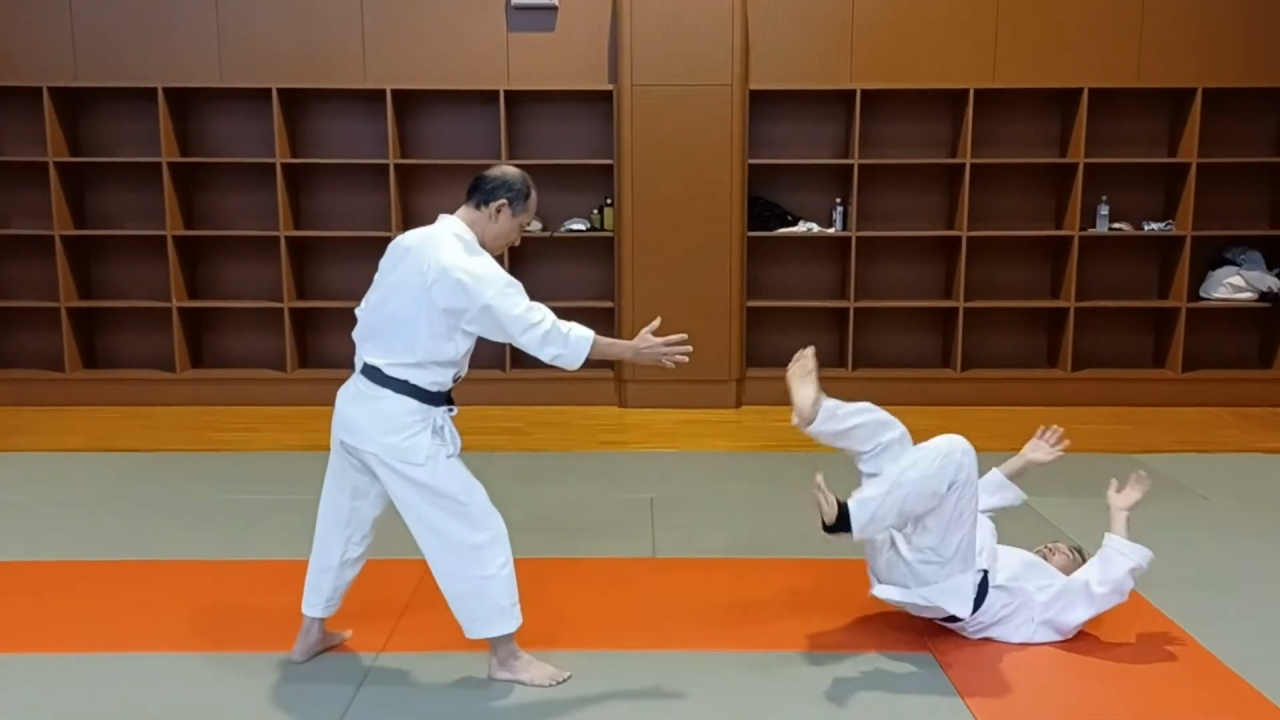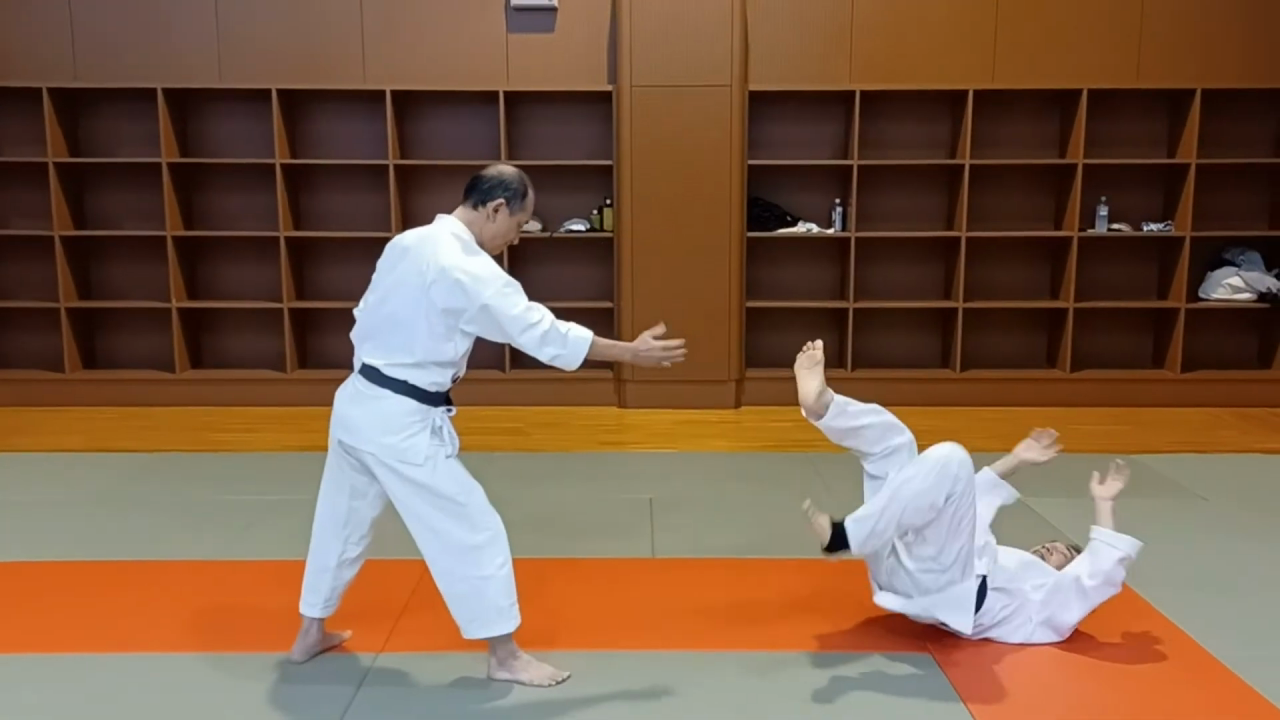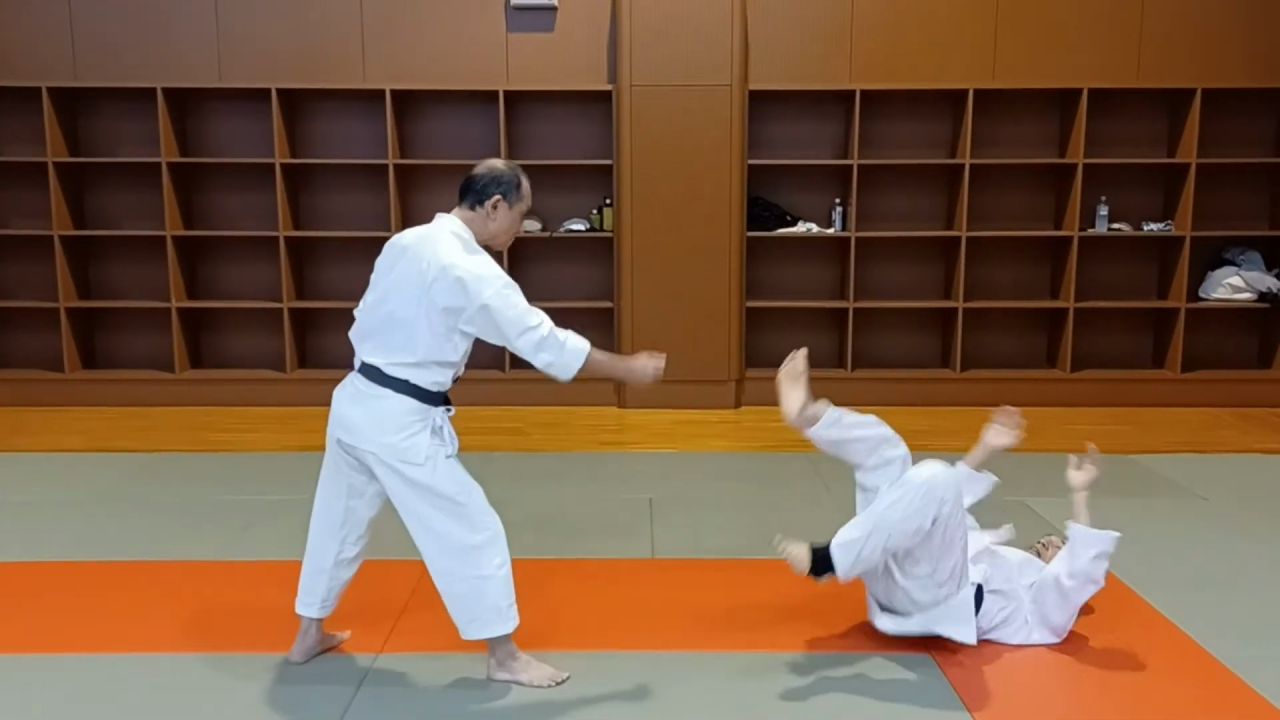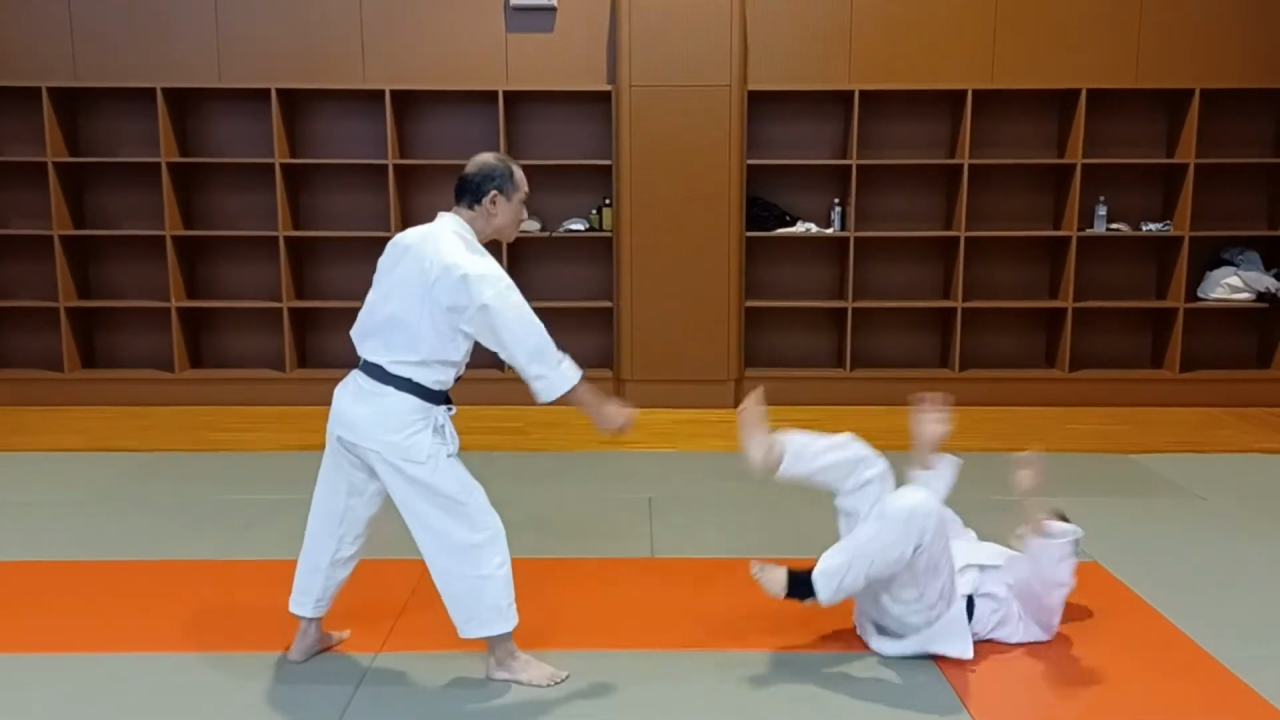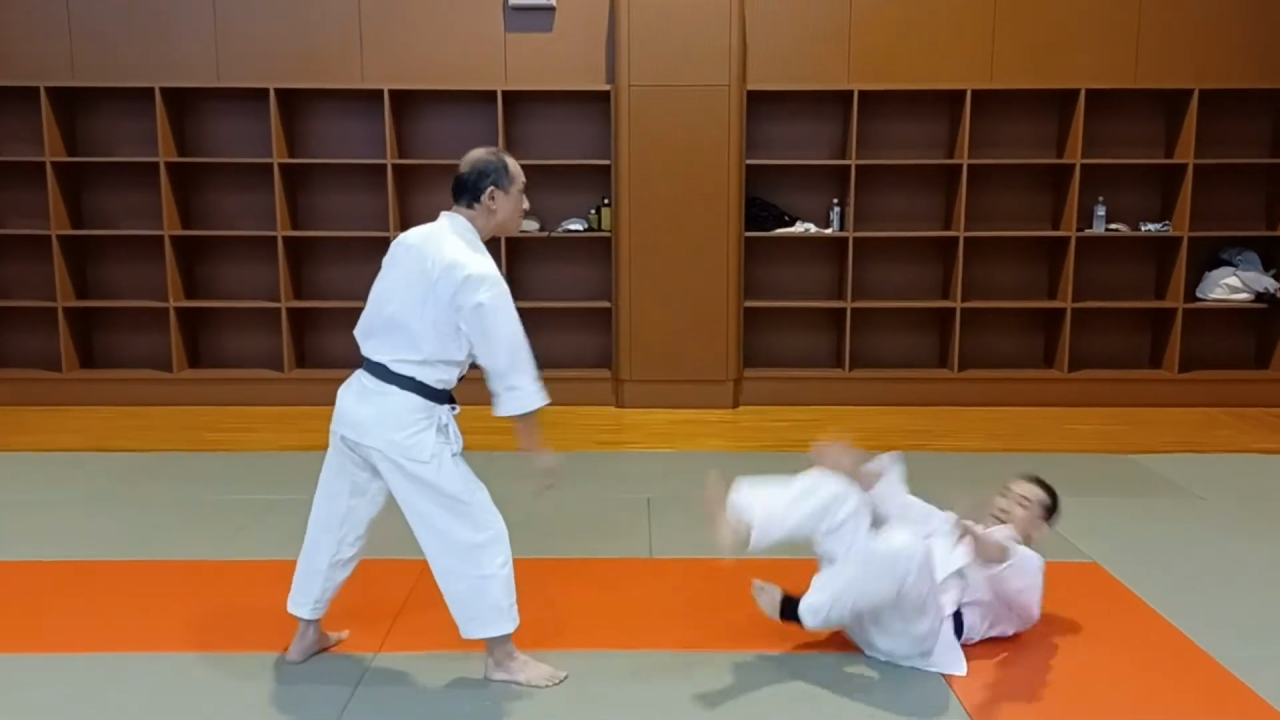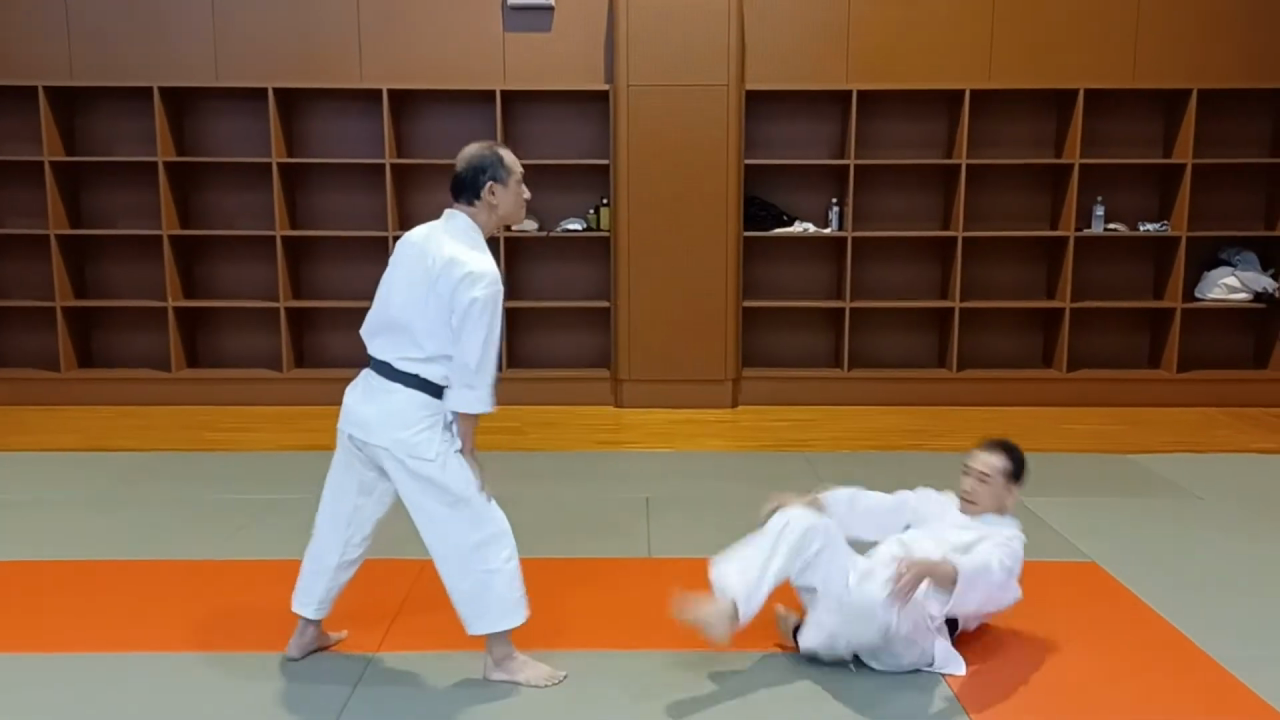
dt=0.1s
person 1, frame 1
left shoulder: (409, 242)
right shoulder: (471, 271)
right elbow: (545, 334)
right wrist: (633, 350)
left hip: (359, 403)
right hip: (407, 423)
left knee: (344, 521)
right knee: (474, 532)
left ankle: (311, 633)
right ankle: (505, 655)
person 1, frame 2
left shoulder: (407, 243)
right shoulder: (471, 271)
left elbow: (368, 318)
right elbow: (543, 334)
right wrist: (632, 351)
left hip: (357, 401)
right hip: (403, 422)
left knee: (341, 520)
right knee: (472, 532)
left ankle: (311, 632)
right ankle: (504, 654)
person 1, frame 3
left shoulder: (405, 242)
right shoulder: (470, 271)
left elbow: (370, 319)
right elbow: (541, 340)
right wrist: (626, 368)
left hip: (355, 402)
right hip: (403, 422)
left knee: (338, 521)
right knee: (471, 532)
left ankle: (309, 633)
right ankle: (503, 654)
person 1, frame 4
left shoulder: (407, 241)
right shoulder: (474, 271)
left elbow: (369, 323)
right elbow: (534, 352)
right wrist: (600, 407)
left hip: (356, 398)
right hip: (407, 420)
left knee: (335, 521)
right knee: (471, 533)
left ankle: (308, 633)
right ankle: (503, 655)
person 1, frame 5
left shoulder: (413, 241)
right shoulder: (477, 272)
right elbow: (508, 364)
right wrist: (534, 445)
left hip: (358, 400)
right hip: (410, 421)
left knee: (338, 522)
right knee: (475, 532)
left ankle: (306, 633)
right ankle: (502, 655)
person 1, frame 6
left shoulder: (419, 239)
right shoulder: (476, 269)
right elbow: (472, 374)
right wrist: (467, 451)
left hip: (368, 399)
right hip: (414, 417)
left knee: (344, 519)
right knee: (477, 532)
left ankle: (306, 631)
right ankle: (501, 655)
person 2, frame 1
left shoulder: (1052, 599)
right shoulder: (1005, 562)
left elbow: (1107, 580)
right elbow: (967, 505)
left wrist: (1119, 514)
right wrist: (1023, 461)
left hip: (939, 579)
right hip: (902, 557)
left knee: (952, 452)
right knee: (885, 433)
left ankle: (846, 516)
right ankle: (813, 410)
person 2, frame 2
left shoulder: (1048, 599)
right shoulder: (1015, 562)
left elbow: (1098, 574)
right elbow: (963, 506)
left wrist: (1103, 504)
right wrist: (1015, 460)
left hip: (940, 586)
right hip: (900, 561)
left knee: (947, 460)
right knee: (891, 438)
left ankle: (842, 534)
right ankle: (821, 402)
person 2, frame 3
left shoulder: (1040, 608)
right shoulder: (995, 556)
left elbow: (1080, 571)
right elbow: (941, 513)
left wrist: (1079, 495)
right wrist: (984, 451)
left hip: (932, 600)
right hip: (893, 572)
left knee: (934, 481)
right knee: (886, 454)
left ankle: (824, 560)
right ankle: (806, 413)
person 2, frame 4
left shoulder: (1033, 609)
right shoulder: (985, 551)
left elbow: (1048, 577)
right elbow: (927, 493)
left wrist: (1038, 516)
right wrist: (928, 447)
left hip: (922, 611)
right hip: (886, 585)
left knee: (916, 509)
right knee: (864, 467)
left ankle: (806, 584)
right ankle: (771, 453)
person 2, frame 5
left shoulder: (1016, 587)
right shoulder: (958, 528)
left elbow: (1017, 586)
right elbow: (900, 509)
left wrist: (988, 544)
right wrist: (860, 470)
left hip: (914, 628)
right hip: (868, 604)
left knee: (904, 553)
right knee: (834, 495)
left ankle: (800, 610)
right ankle: (741, 531)
person 2, frame 6
left shoulder: (1006, 545)
right shoulder: (938, 502)
left elbow: (984, 578)
right elbow: (874, 508)
left wrist: (932, 568)
right wrist: (809, 502)
left hip: (912, 621)
right hip: (863, 588)
left knee: (878, 595)
right knee: (802, 525)
left ankle: (806, 636)
right ankle: (727, 610)
